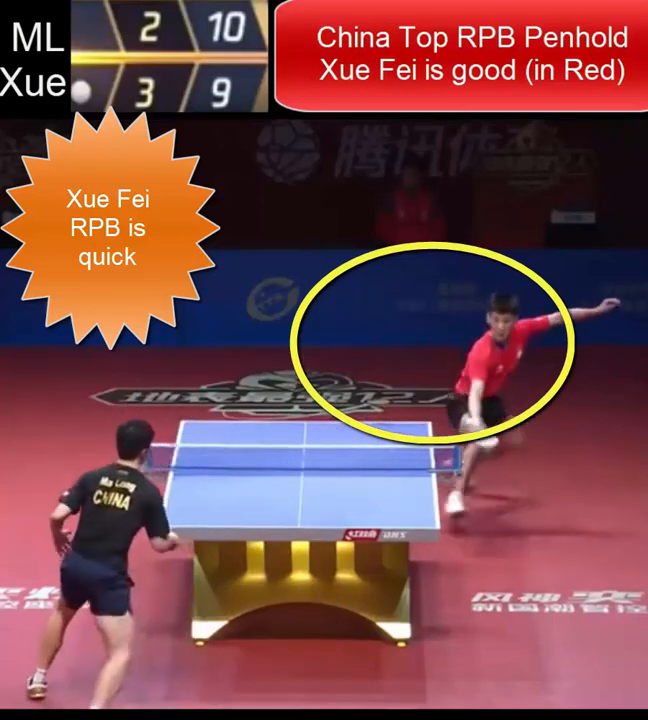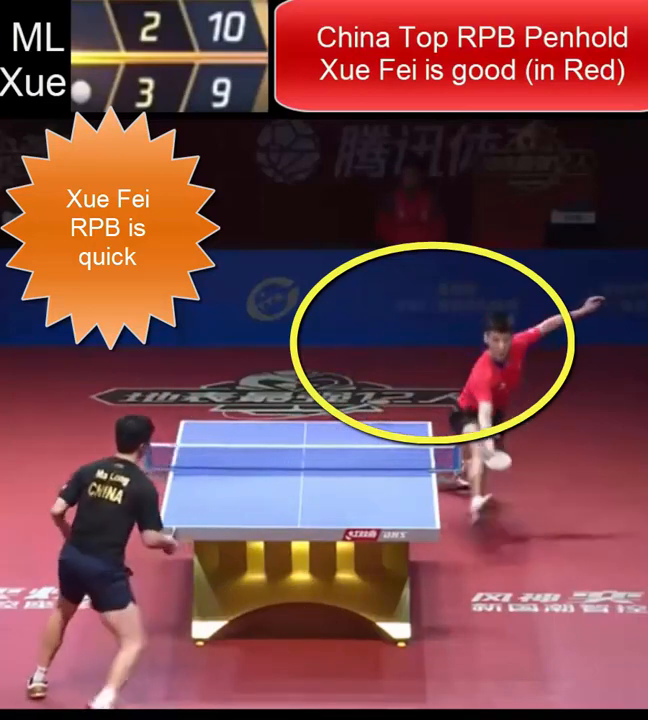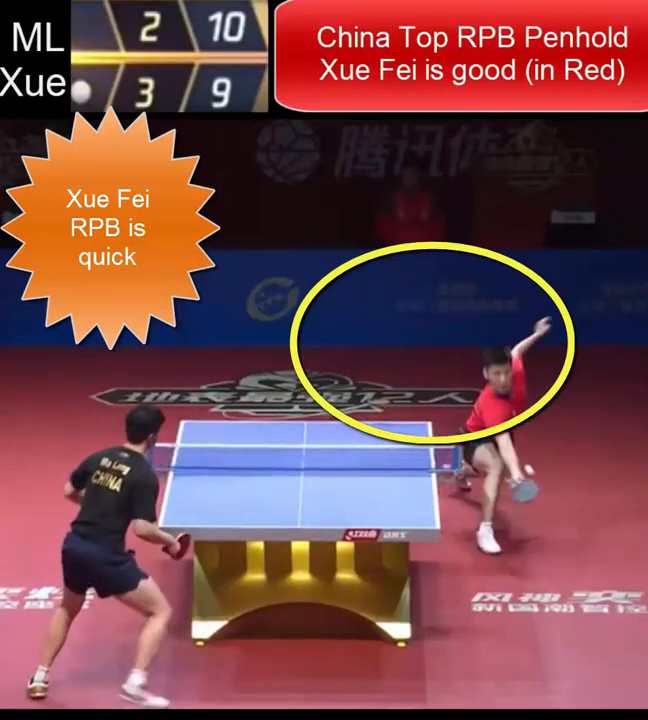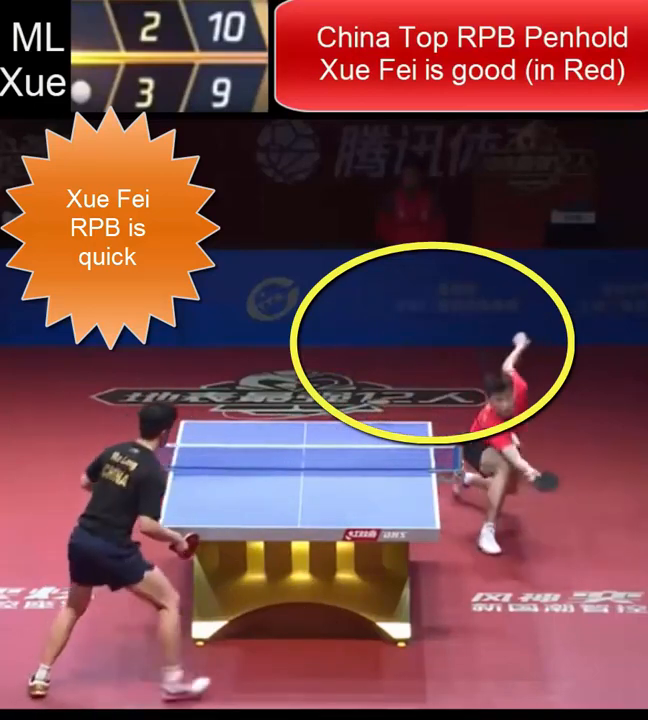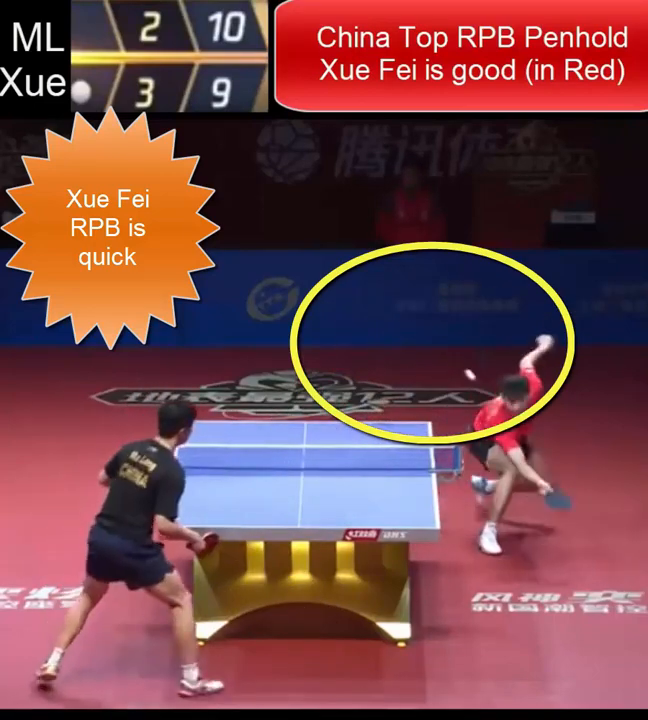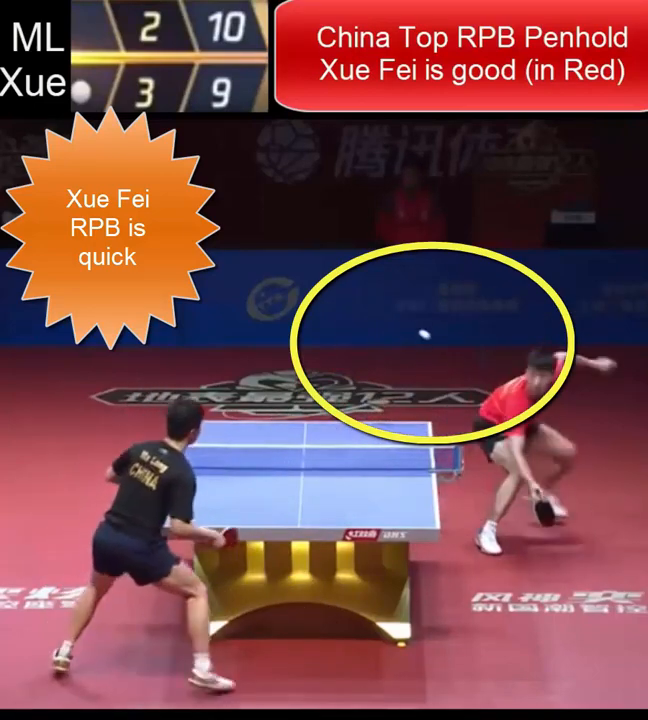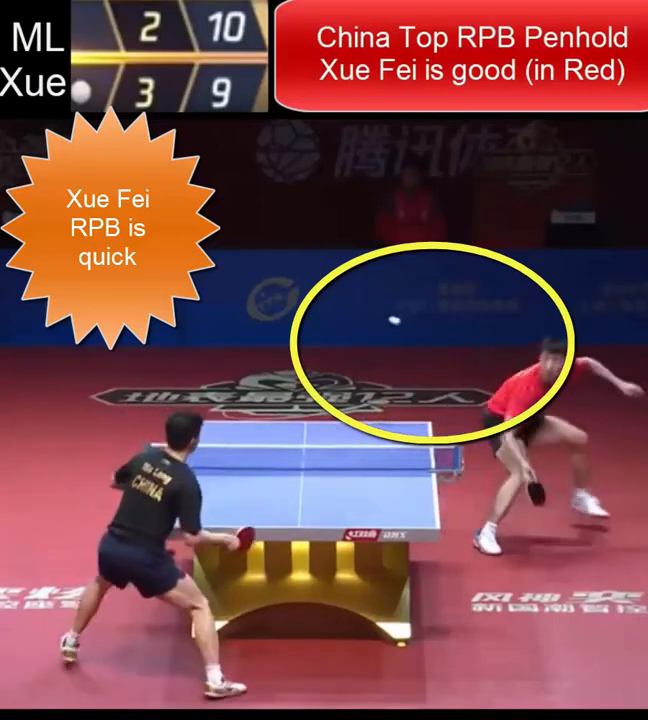
dt=0.1s
person 1, frame 1
left shoulder: (91, 478)
right shoulder: (149, 492)
left elbow: (57, 517)
right elbow: (160, 545)
left wrist: (60, 542)
right wrist: (173, 539)
left hip: (73, 565)
right hip: (108, 576)
left knee: (62, 614)
right knee: (120, 653)
left ankle: (38, 681)
right ankle: (95, 709)
person 1, frame 2
left shoulder: (88, 471)
right shoulder: (144, 487)
left elbow: (56, 511)
right elbow: (150, 539)
right wrist: (170, 542)
left hip: (71, 559)
right hip: (106, 570)
left knee: (62, 612)
right knee: (132, 643)
left ankle: (38, 680)
right ankle: (102, 704)
person 1, frame 3
left shoulder: (99, 457)
right shoulder: (145, 476)
left elbow: (69, 492)
right elbow: (141, 529)
right wrist: (168, 541)
left hip: (73, 546)
right hip: (106, 556)
left knee: (66, 609)
right knee: (160, 612)
left ankle: (39, 680)
right ankle: (135, 684)
person 1, frame 4
left shoulder: (113, 452)
right shoulder: (153, 472)
left elbow: (85, 482)
right elbow: (147, 525)
right wrist: (176, 539)
left hip: (80, 540)
right hip: (113, 550)
left knee: (73, 607)
right knee: (169, 603)
left ankle: (41, 677)
right ankle: (173, 682)
person 1, frame 5
left shoulder: (130, 449)
right shoulder: (172, 472)
left elbow: (103, 478)
right elbow: (163, 526)
right wrist: (193, 538)
left hip: (99, 538)
right hip: (132, 550)
left knee: (88, 599)
right knee: (182, 602)
left ankle: (51, 664)
right ankle: (190, 679)
person 1, frame 6
left shoulder: (139, 449)
right shoulder: (182, 473)
left elbow: (110, 475)
right elbow: (180, 528)
right wrist: (211, 536)
left hip: (106, 536)
right hip: (140, 547)
left knee: (95, 589)
right knee: (197, 593)
left ankle: (64, 654)
right ankle: (202, 671)
person 1, frame 7
left shoulder: (141, 461)
right shoulder: (187, 484)
left elbow: (121, 485)
right elbow: (192, 536)
right wrist: (227, 540)
left hip: (111, 547)
right hip: (147, 558)
left knee: (100, 584)
right knee: (199, 607)
left ankle: (71, 642)
right ankle: (216, 680)
person 2, frame 1
left shoulder: (520, 330)
right shoulder: (481, 352)
left elbow: (557, 318)
right elbow: (475, 390)
left wrist: (597, 310)
right wrist: (474, 419)
left hip: (491, 399)
right hip: (465, 402)
left knee: (515, 442)
right knee: (477, 443)
right ankle: (456, 496)
person 2, frame 2
left shoulder: (518, 344)
right shoulder: (483, 373)
left elbow: (544, 326)
right elbow: (484, 413)
left wrist: (580, 312)
right wrist: (486, 441)
left hip: (495, 411)
right hip: (469, 415)
left knee: (496, 453)
right knee: (480, 450)
left ankle: (462, 474)
right ankle: (477, 501)
person 2, frame 3
left shoulder: (516, 371)
right shoulder: (490, 406)
left elbow: (516, 351)
right elbow: (503, 443)
left wrist: (537, 334)
right wrist: (515, 470)
left hip: (498, 436)
right hip: (477, 439)
left knee: (509, 476)
right knee: (496, 468)
left ankle: (462, 475)
right ankle: (485, 529)
person 2, frame 4
left shoulder: (518, 387)
right shoulder: (491, 422)
left elbow: (507, 366)
right elbow: (512, 457)
left wrist: (520, 345)
right wrist: (527, 470)
left hip: (506, 440)
right hip: (479, 445)
left knee: (509, 487)
right knee: (504, 470)
left ankle: (465, 478)
right ankle: (487, 531)
person 2, frame 5
left shoulder: (532, 386)
right shoulder: (500, 419)
left elbow: (527, 361)
right elbow: (519, 462)
left wrist: (542, 347)
right wrist: (539, 482)
left hip: (514, 435)
right hip: (486, 439)
left knee: (534, 483)
right knee: (514, 471)
left ankle: (486, 485)
right ankle: (489, 532)
person 2, frame 6
left shoulder: (554, 373)
right shoulder: (515, 401)
left elbow: (561, 358)
right elbow: (517, 448)
left wrist: (594, 363)
right wrist: (531, 482)
left hip: (523, 425)
right hip: (491, 426)
left knee: (568, 453)
right knee: (517, 475)
left ankle: (546, 495)
right ankle: (488, 531)
person 2, frame 7
left shoulder: (568, 369)
right shoulder: (525, 386)
left elbow: (586, 362)
right elbow: (507, 433)
left wrist: (618, 382)
right wrist: (523, 463)
left hip: (531, 418)
right hip: (499, 421)
left knee: (579, 440)
right knee: (519, 477)
left ankle: (581, 497)
right ankle: (486, 532)
